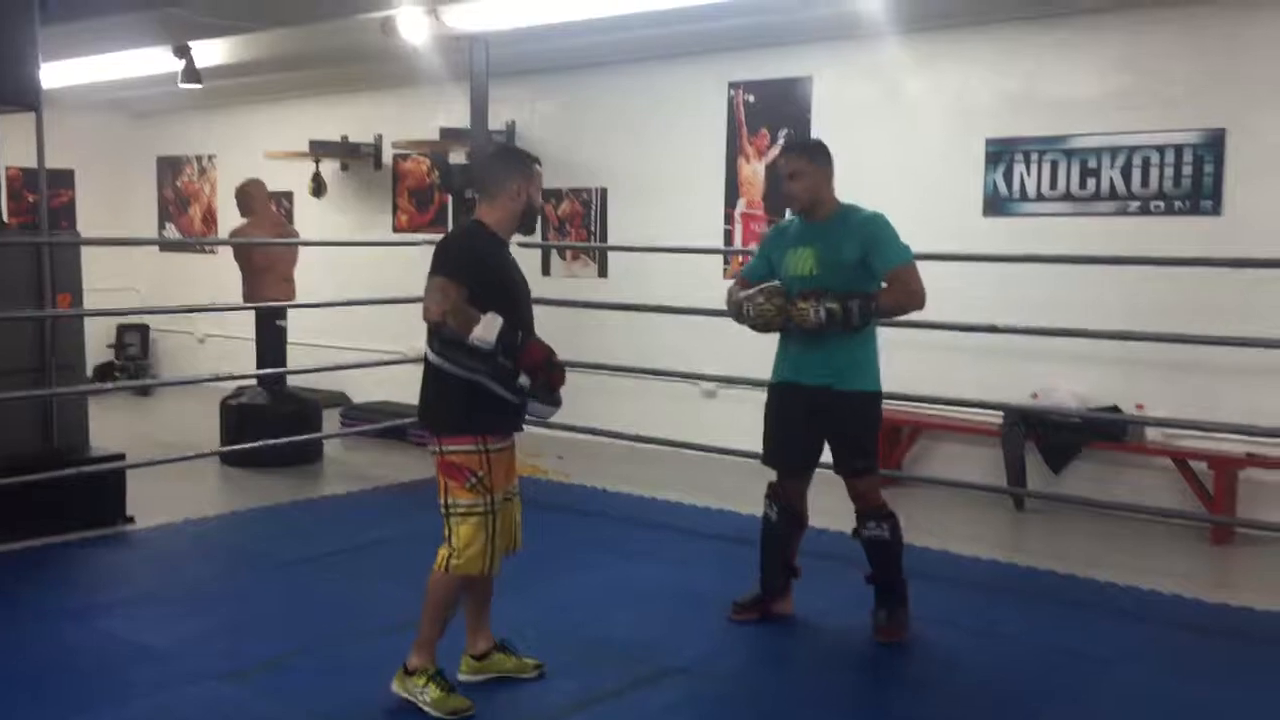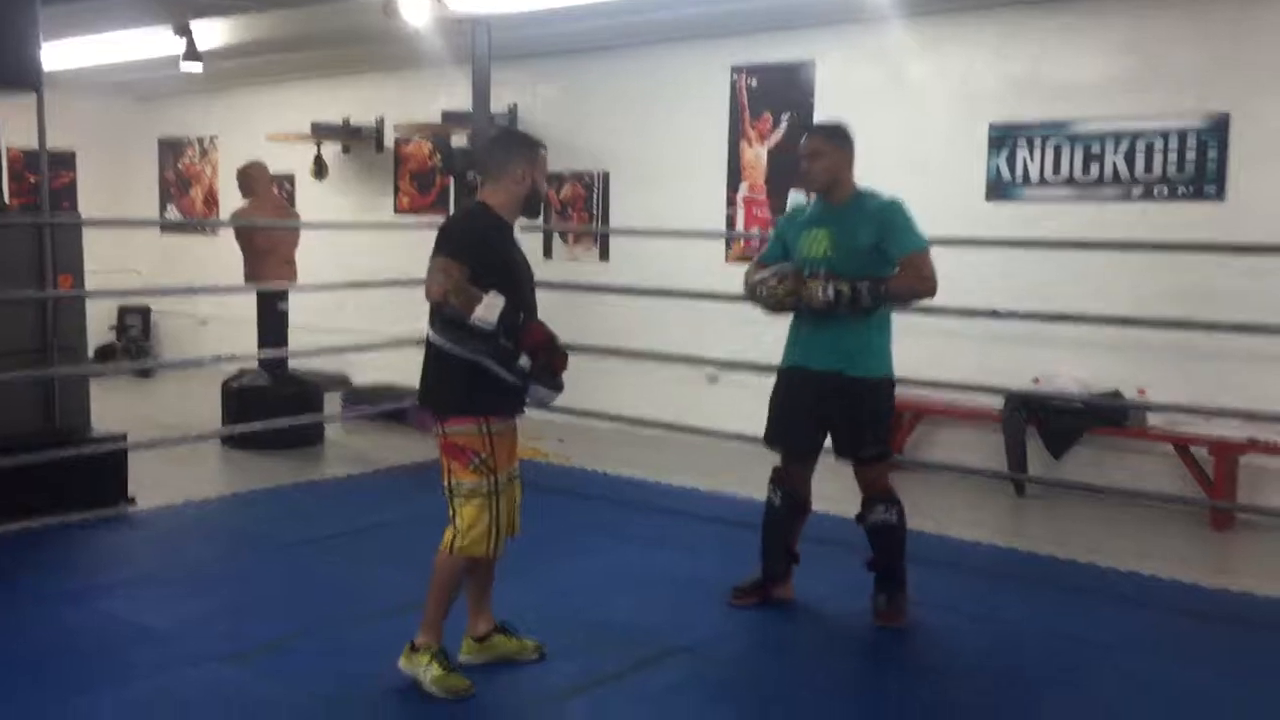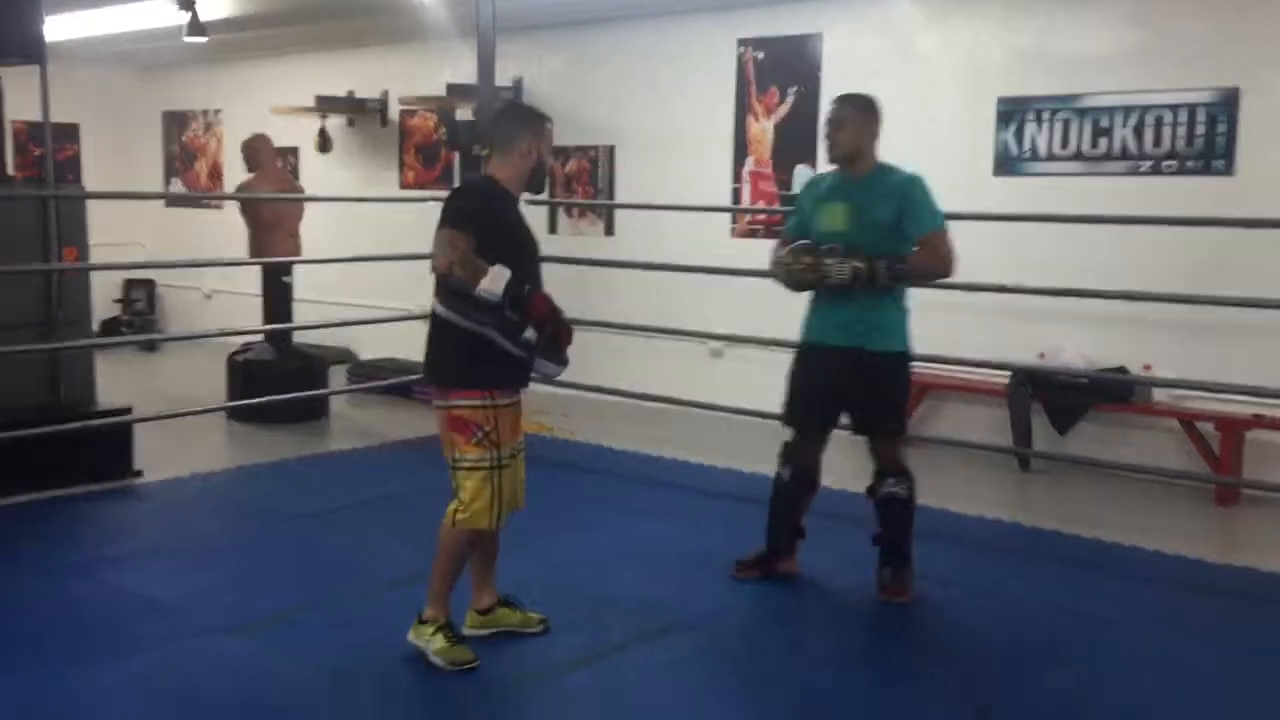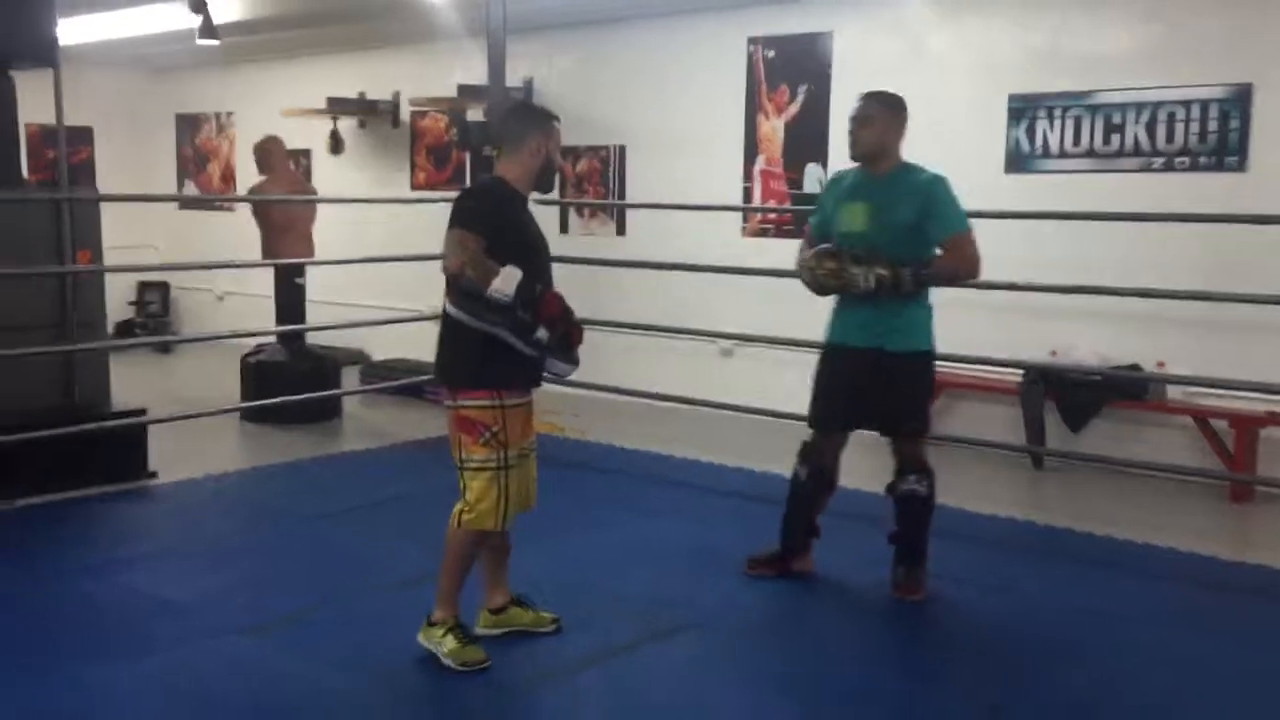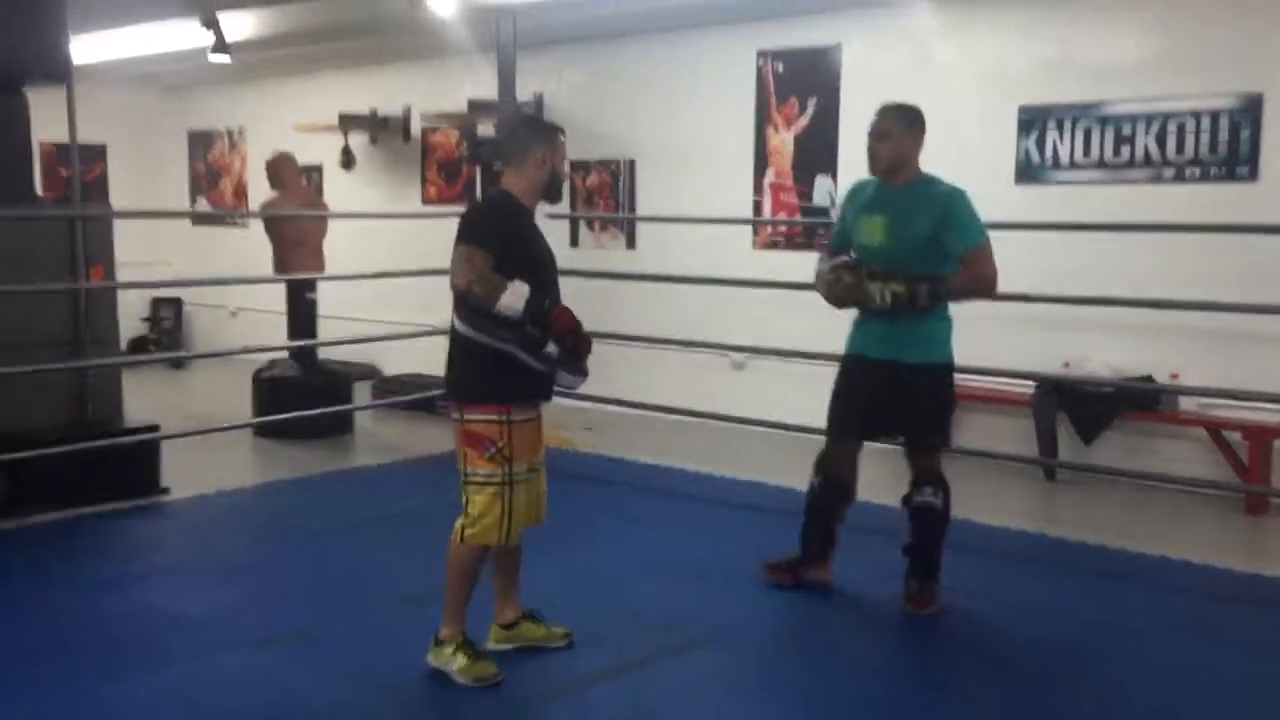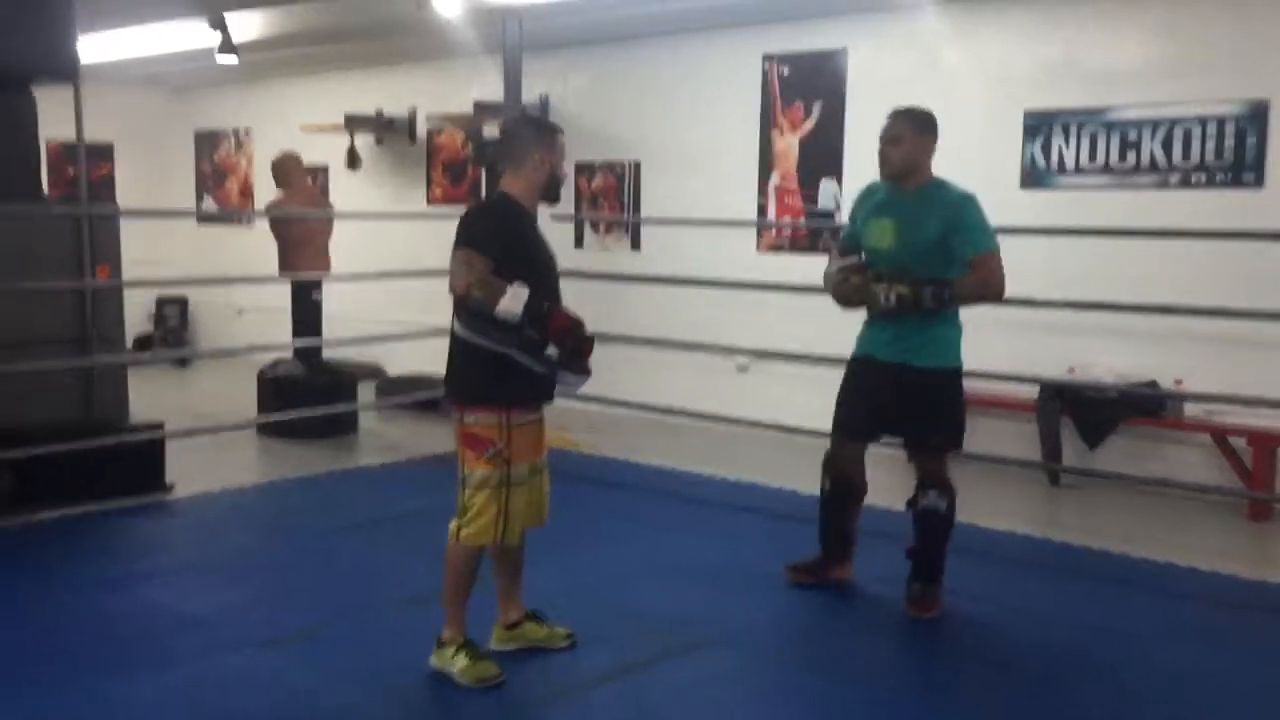
dt=0.1s
person 1, frame 1
left shoulder: (496, 252)
right shoulder: (466, 244)
right elbow: (439, 310)
left wrist: (535, 364)
right wrist: (516, 343)
left hip: (491, 418)
right hip: (462, 422)
left knee: (492, 540)
right knee: (467, 545)
left ankle: (481, 650)
right ankle: (417, 668)
person 1, frame 2
left shoulder: (500, 234)
right shoulder: (470, 226)
right elbow: (442, 289)
left wrist: (537, 347)
right wrist: (518, 324)
left hip: (492, 400)
right hip: (465, 402)
left knee: (492, 522)
right knee: (473, 526)
left ankle: (482, 631)
right ankle: (423, 646)
person 1, frame 3
left shoulder: (505, 208)
right shoulder: (475, 197)
right elbow: (447, 260)
left wrist: (543, 322)
right wrist: (522, 294)
left hip: (497, 373)
right hip: (469, 377)
left knee: (496, 496)
right knee: (474, 499)
left ankle: (485, 605)
right ankle: (430, 618)
person 1, frame 4
left shoulder: (515, 208)
right shoulder: (485, 198)
right elbow: (458, 261)
left wrist: (552, 319)
right wrist: (534, 294)
left hip: (508, 374)
right hip: (480, 377)
left knee: (506, 496)
right knee: (482, 499)
left ankle: (498, 603)
right ankle: (440, 620)
person 1, frame 5
left shoulder: (522, 221)
right shoulder: (491, 213)
right elbow: (466, 278)
left wrist: (561, 333)
right wrist: (543, 309)
left hip: (518, 389)
right hip: (487, 394)
left knee: (516, 510)
right knee: (484, 515)
left ankle: (509, 619)
right ankle: (448, 639)
person 1, frame 6
left shoulder: (522, 222)
right shoulder: (490, 215)
right elbow: (466, 281)
left wrist: (561, 331)
right wrist: (542, 312)
left hip: (519, 391)
right hip: (489, 395)
left knee: (518, 511)
right knee: (480, 516)
left ankle: (512, 619)
right ankle: (450, 640)
person 2, frame 1
left shoulder: (867, 227)
right shoulder: (780, 235)
left elbow: (912, 294)
right elbow: (737, 293)
left wrist: (844, 312)
right wrist: (753, 307)
left hip: (851, 383)
right hip: (792, 378)
left knee: (864, 492)
right knee: (787, 484)
left ankle: (892, 605)
right ankle: (775, 592)
person 2, frame 2
left shoulder: (883, 213)
right shoulder: (797, 219)
left elbow: (923, 281)
right elbow: (755, 274)
left wrist: (854, 294)
right wrist: (767, 289)
left hip: (863, 369)
right hip: (802, 363)
left knee: (873, 477)
right knee: (792, 469)
left ankle: (891, 590)
right ankle: (775, 577)
person 2, frame 3
left shoulder: (904, 188)
right shoulder: (816, 189)
left elbow: (940, 260)
right elbow: (786, 246)
left wrist: (870, 272)
right wrist: (790, 266)
left hip: (879, 345)
right hip: (820, 338)
left knee: (886, 454)
right knee: (802, 445)
left ankle: (896, 566)
right ankle: (780, 551)
person 2, frame 4
left shoulder: (926, 188)
right shoulder: (839, 187)
left elbow: (966, 263)
right elbow: (812, 246)
left wrist: (896, 279)
right wrist: (813, 268)
left hip: (903, 345)
right hip: (845, 339)
left knee: (908, 452)
right knee: (822, 443)
left ankle: (910, 564)
right ankle: (794, 550)
person 2, frame 5
left shoulder: (946, 201)
right shoulder: (858, 197)
left elbow: (983, 278)
right elbow: (833, 255)
left wrist: (914, 294)
right wrist: (832, 279)
left hip: (922, 357)
right hip: (864, 349)
left knee: (924, 464)
right knee: (836, 452)
left ankle: (923, 577)
right ankle: (814, 559)
person 2, frame 6
left shoulder: (956, 206)
right shoulder: (870, 199)
left elbow: (991, 283)
right elbow: (843, 255)
left wrist: (919, 297)
right wrist: (840, 280)
left hip: (931, 360)
right hip: (873, 350)
left knee: (931, 468)
right knee: (842, 451)
left ankle: (926, 581)
right ankle: (835, 557)
person 3, frame 1
left shoulder: (244, 234)
right shoulder: (285, 228)
left hip: (266, 300)
right hip: (282, 296)
left knee: (269, 360)
right knee: (273, 358)
person 3, frame 2
left shoulder: (245, 217)
right shoulder: (287, 210)
left hip: (267, 281)
right hip: (284, 277)
left knee: (270, 342)
right knee: (275, 340)
person 3, frame 3
left shoulder: (250, 189)
right shoulder: (291, 184)
left hip: (271, 256)
right hip: (288, 252)
left knee: (276, 315)
right knee: (280, 313)
left ankle: (279, 353)
right ankle: (282, 353)
person 3, frame 4
left shoulder: (262, 191)
right shoulder: (304, 186)
left hip: (284, 257)
right hip: (301, 253)
left knee: (288, 317)
right knee: (292, 315)
person 3, frame 5
left shoulder: (275, 208)
right shoulder: (315, 201)
left hip: (296, 273)
right hip: (312, 269)
left knee: (300, 333)
right knee: (304, 331)
left ankle: (303, 369)
right ankle: (307, 369)
person 3, frame 6
left shoulder: (280, 208)
right shoulder: (321, 201)
left hip: (301, 272)
right hip: (318, 267)
left knee: (305, 331)
left ankle: (308, 368)
right ankle: (311, 368)
person 4, frame 1
left shoulder: (763, 160)
right shoulder: (746, 154)
left elbow: (775, 150)
right elbow: (741, 126)
left wrist: (781, 139)
right wrist: (739, 101)
left hip: (759, 210)
right hip: (745, 208)
right knee: (739, 254)
person 4, frame 2
left shoulder: (765, 144)
right shoulder: (749, 138)
left elbow: (778, 135)
right elbow: (744, 111)
left wrist: (784, 123)
right wrist: (742, 85)
left hip: (761, 195)
right hip: (748, 192)
right knee: (742, 238)
person 4, frame 3
left shoulder: (771, 119)
right shoulder: (755, 112)
left elbow: (784, 108)
right elbow: (750, 84)
left wrist: (791, 96)
right wrist: (748, 59)
left hip: (767, 168)
right hip: (754, 166)
left knee: (770, 216)
right knee: (747, 214)
right ankle: (739, 238)
person 4, frame 4
left shoulder: (782, 117)
right shoulder: (765, 110)
left elbow: (795, 107)
right elbow: (761, 83)
left wrist: (801, 95)
right wrist: (758, 58)
left hip: (778, 168)
right hip: (764, 165)
left knee: (782, 216)
right knee: (758, 213)
right ankle: (749, 238)
person 4, frame 5
left shoulder: (791, 130)
right shoulder: (775, 124)
left elbow: (805, 120)
right elbow: (770, 95)
left wrist: (811, 108)
right wrist: (767, 70)
left hip: (788, 180)
right hip: (774, 179)
left knee: (792, 227)
right knee: (768, 225)
right ankle: (760, 249)
person 4, frame 6
left shoulder: (797, 133)
right shoulder: (780, 127)
left elbow: (810, 123)
right elbow: (775, 99)
left wrist: (816, 112)
right wrist: (773, 74)
left hip: (793, 183)
right hip: (779, 181)
left knee: (797, 230)
right knee: (773, 229)
right ankle: (765, 250)
